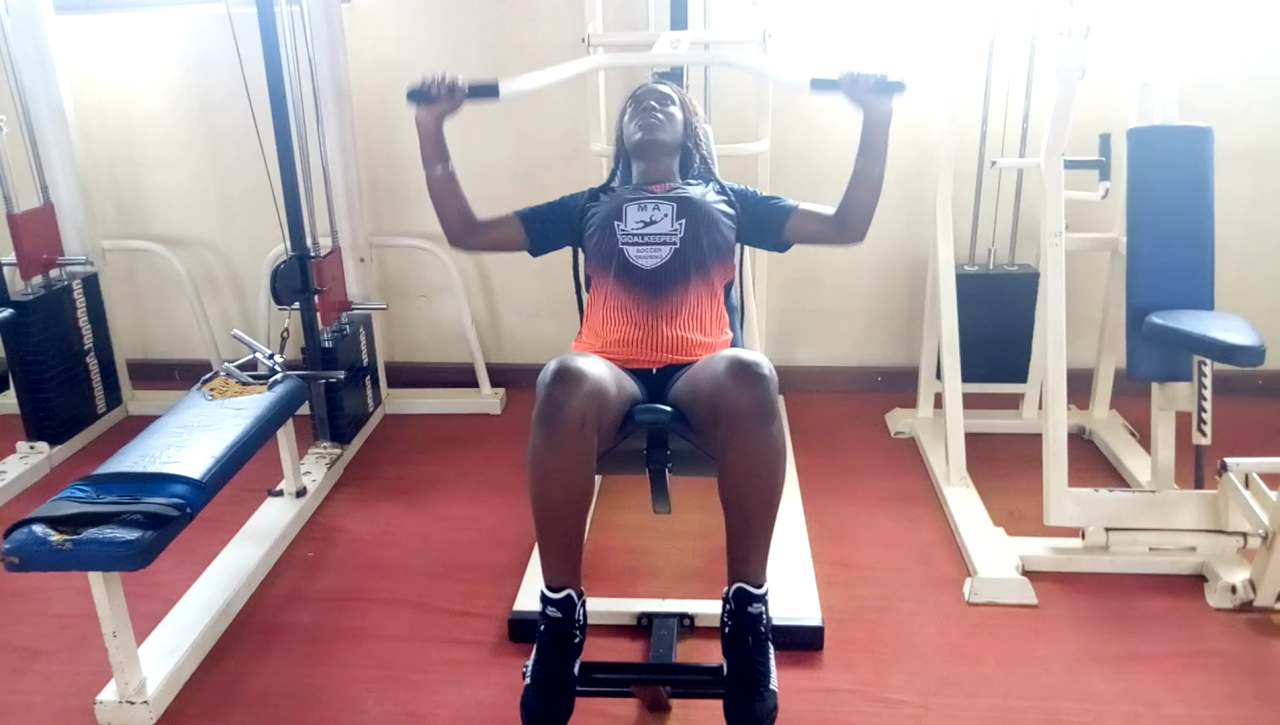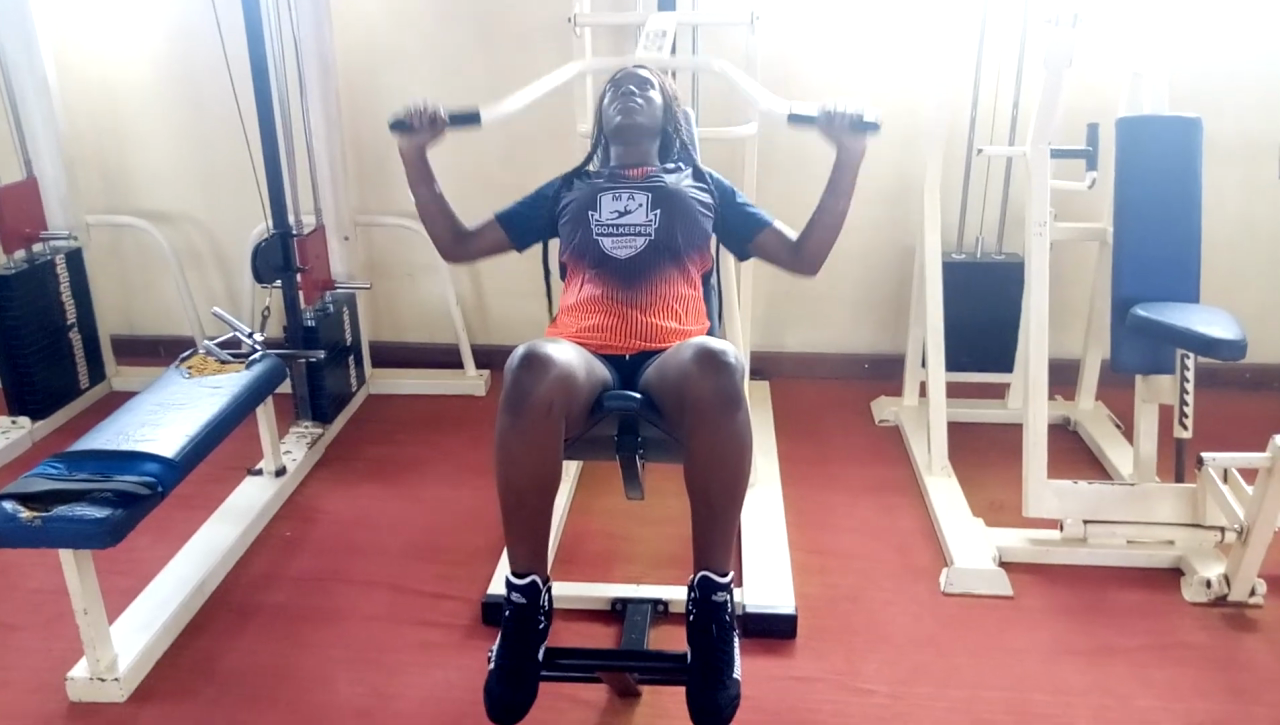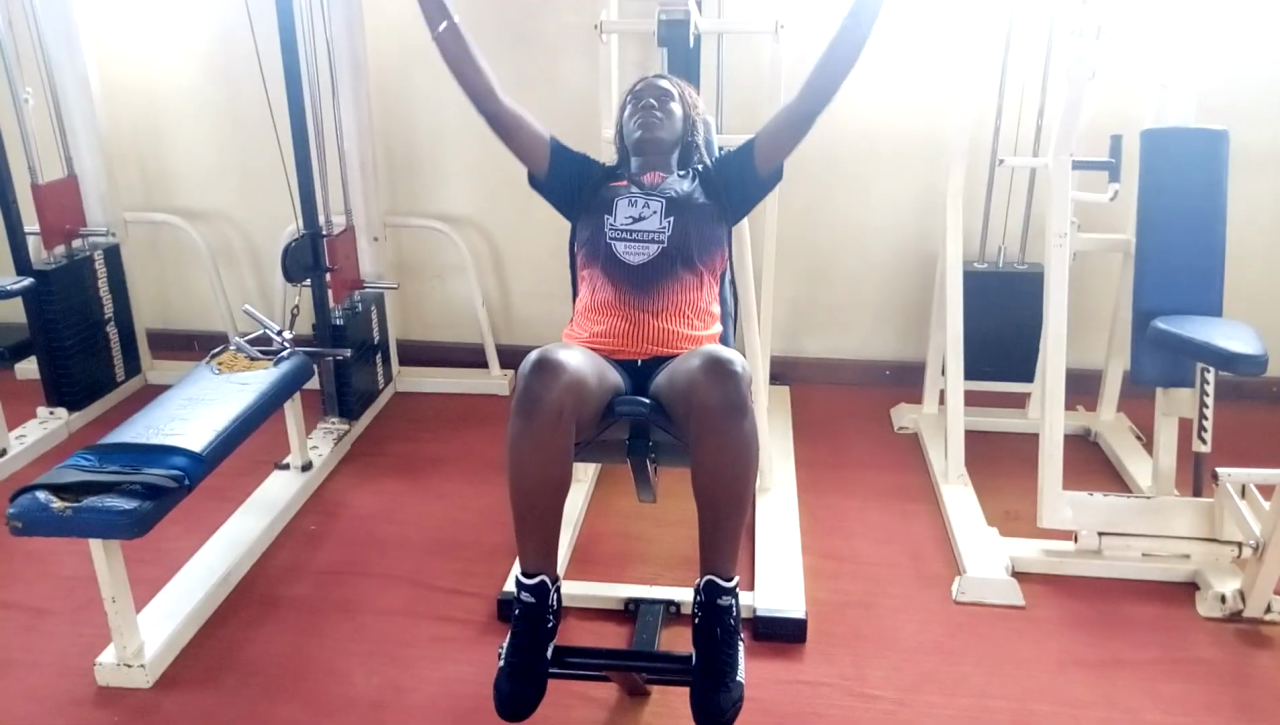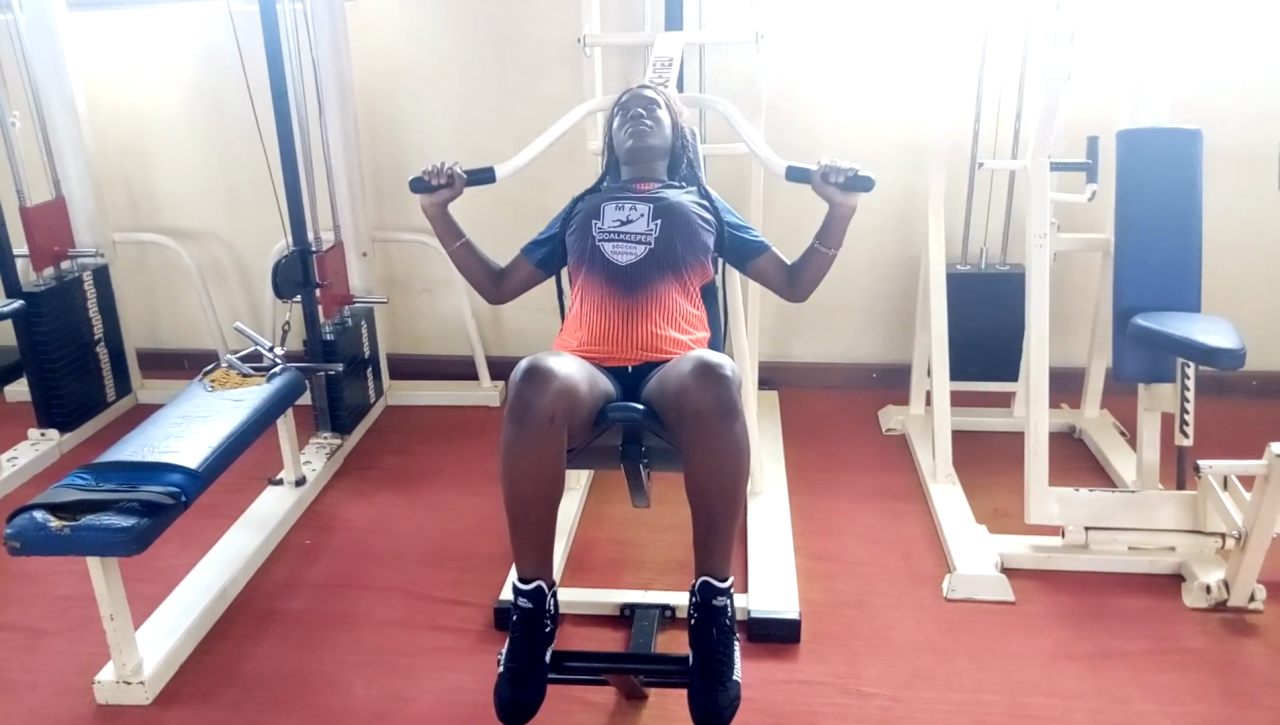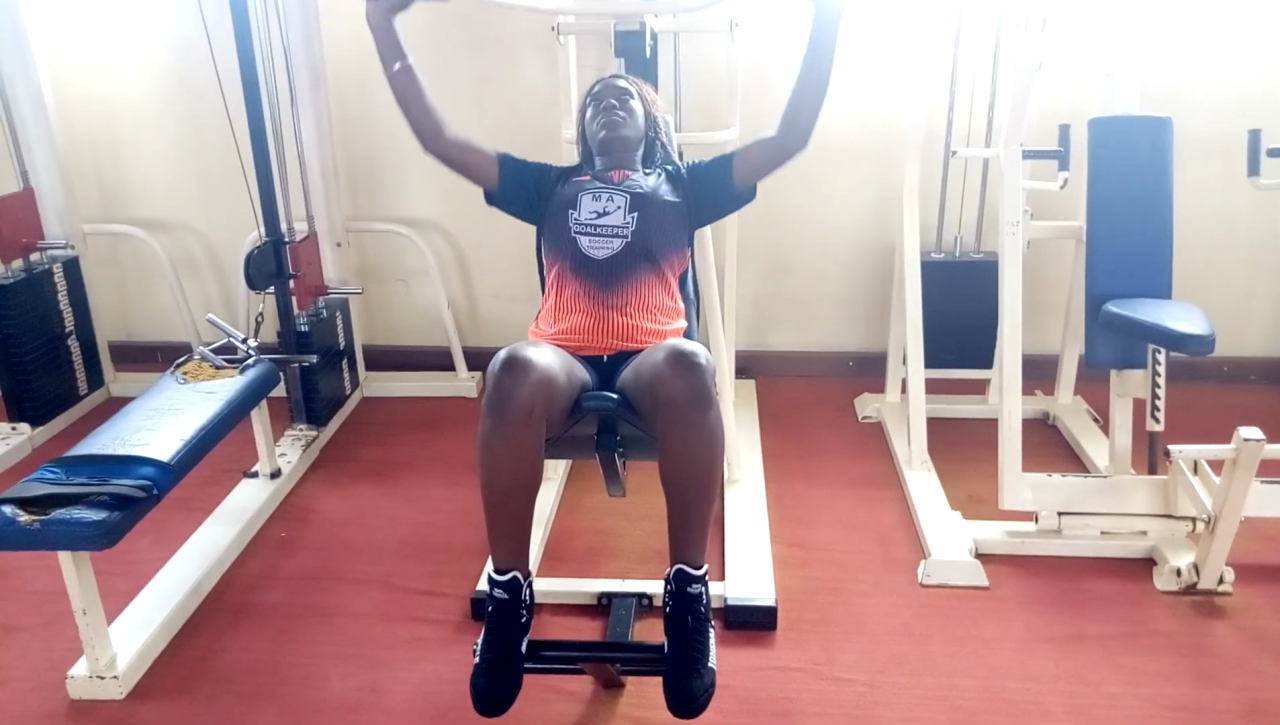
dt=1s
person 1, frame 1
left shoulder: (726, 200)
right shoulder: (589, 205)
left elbow: (849, 226)
right elbow: (464, 233)
left wrist: (875, 117)
right wrist: (431, 127)
left hip: (701, 371)
right hip: (609, 370)
left knee: (750, 376)
right knee: (564, 382)
left ankle: (746, 607)
right ankle: (561, 611)
person 1, frame 2
left shoulder: (703, 186)
right shoulder: (569, 189)
left elbow: (804, 258)
right elbow: (456, 246)
left wrist: (846, 161)
right wrist: (417, 161)
left hip: (673, 356)
right hip: (583, 354)
left knee: (717, 366)
right knee: (532, 367)
left ankle: (713, 596)
right ankle: (527, 597)
person 1, frame 3
left shoulder: (718, 185)
right shoulder: (585, 184)
left elbow: (810, 101)
right elbow: (491, 102)
left hip: (684, 363)
right hip: (596, 361)
left knee: (725, 374)
right knee: (543, 373)
left ankle: (718, 601)
right ankle: (537, 597)
person 1, frame 4
left shoulder: (705, 205)
right shoulder: (581, 208)
left elbow: (796, 285)
right elbow: (496, 286)
left wrist: (839, 210)
right wrist: (439, 212)
left hip: (673, 368)
right hip: (587, 369)
left knee: (714, 377)
right knee: (534, 380)
left ankle: (713, 603)
right ankle: (534, 604)
person 1, frame 5
left shoulder: (684, 187)
right shoulder: (549, 187)
left elbow: (790, 136)
right elbow: (437, 138)
left hip: (649, 357)
right hip: (564, 357)
left knee: (688, 366)
right knee: (514, 371)
left ankle: (688, 593)
right ankle: (508, 594)
